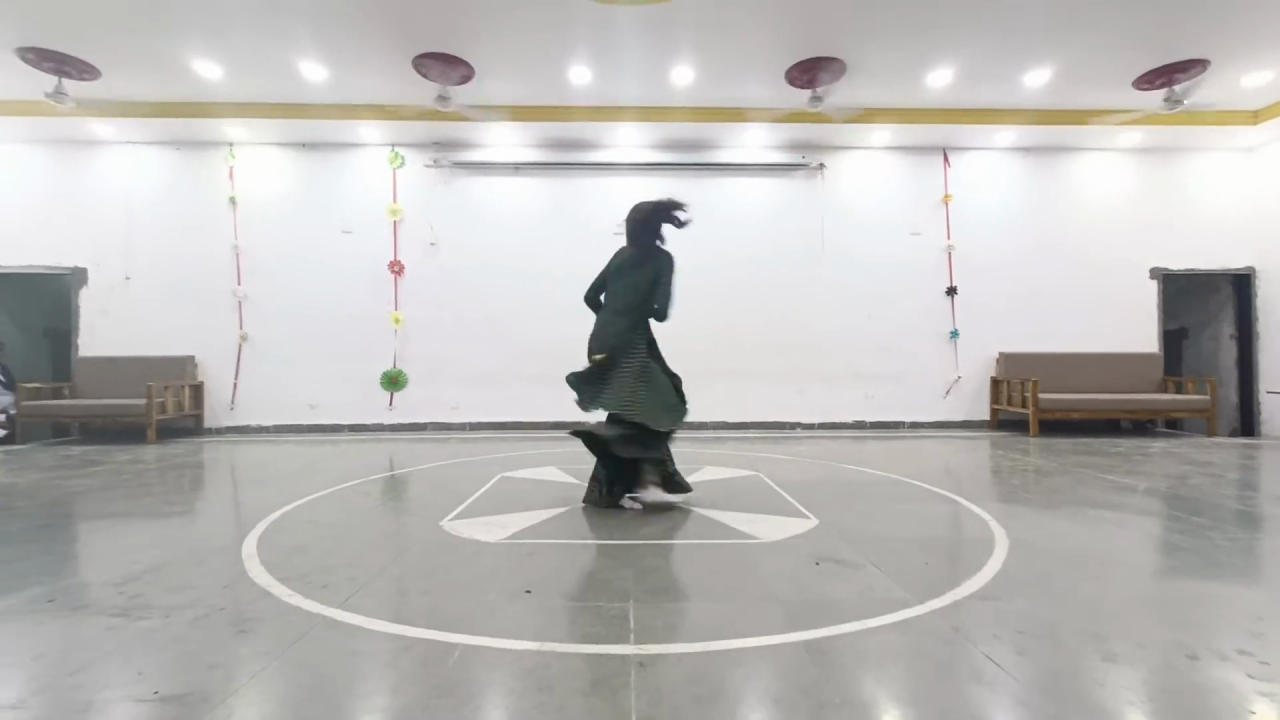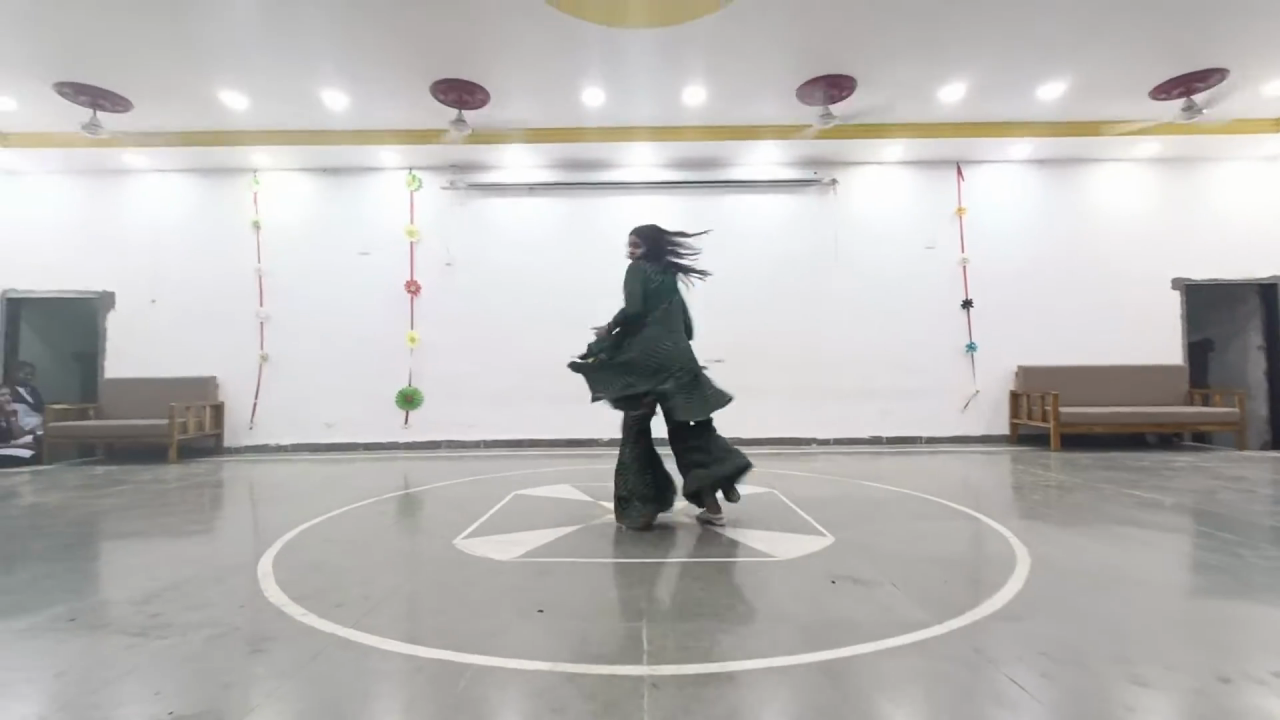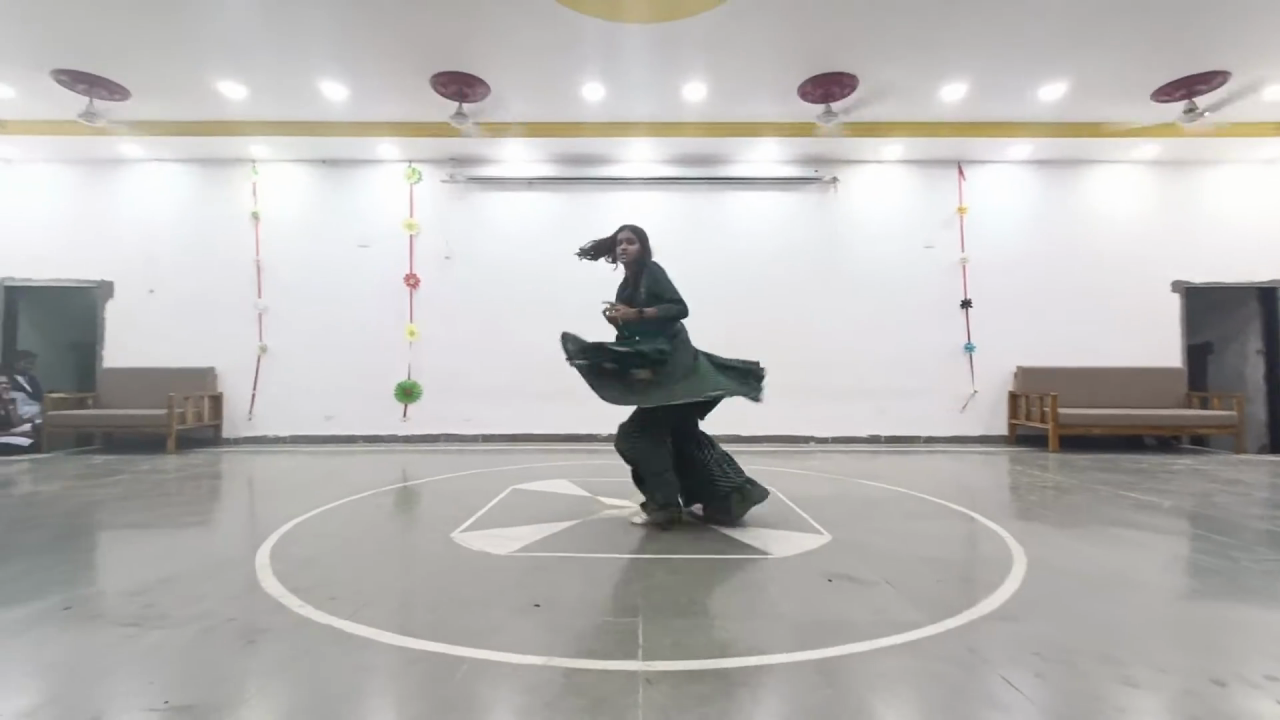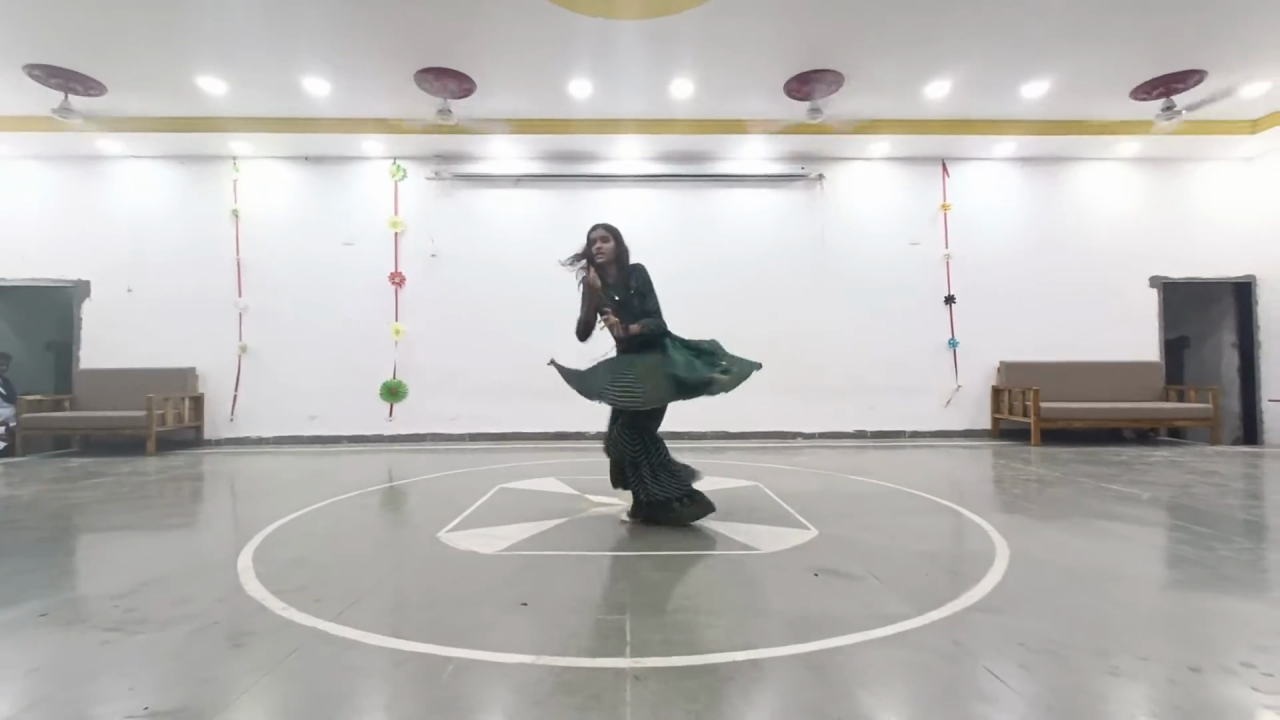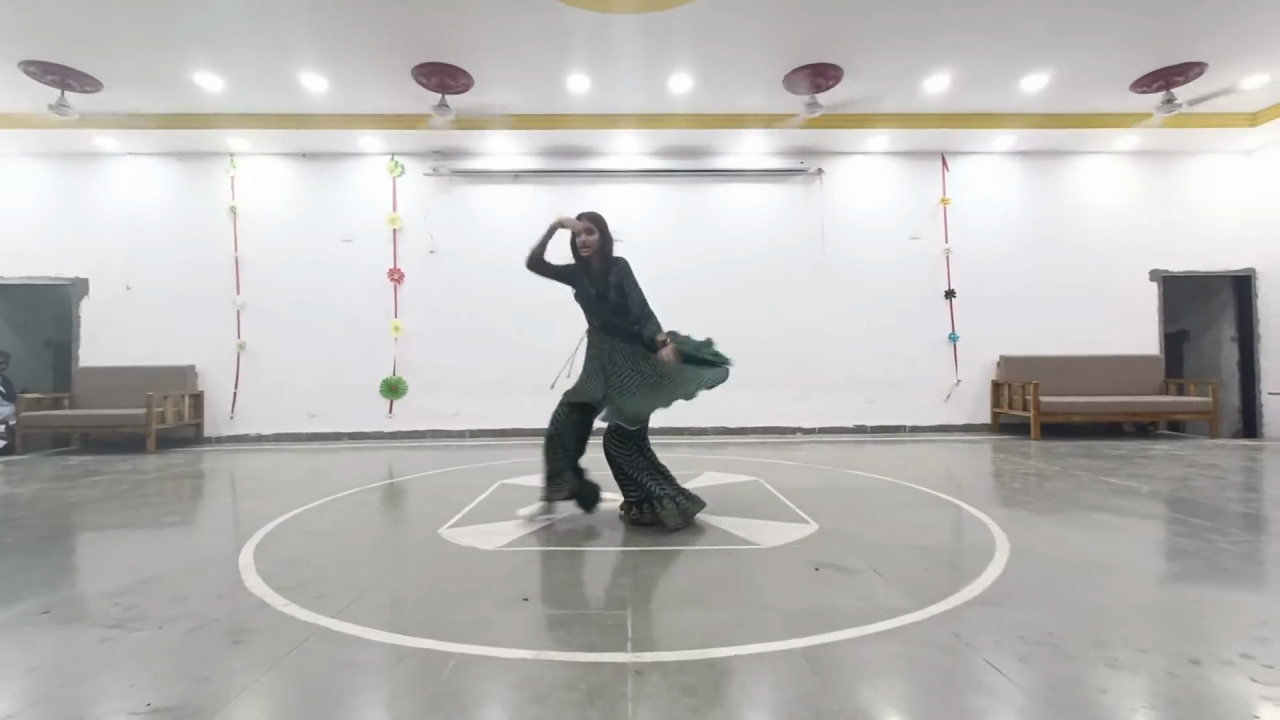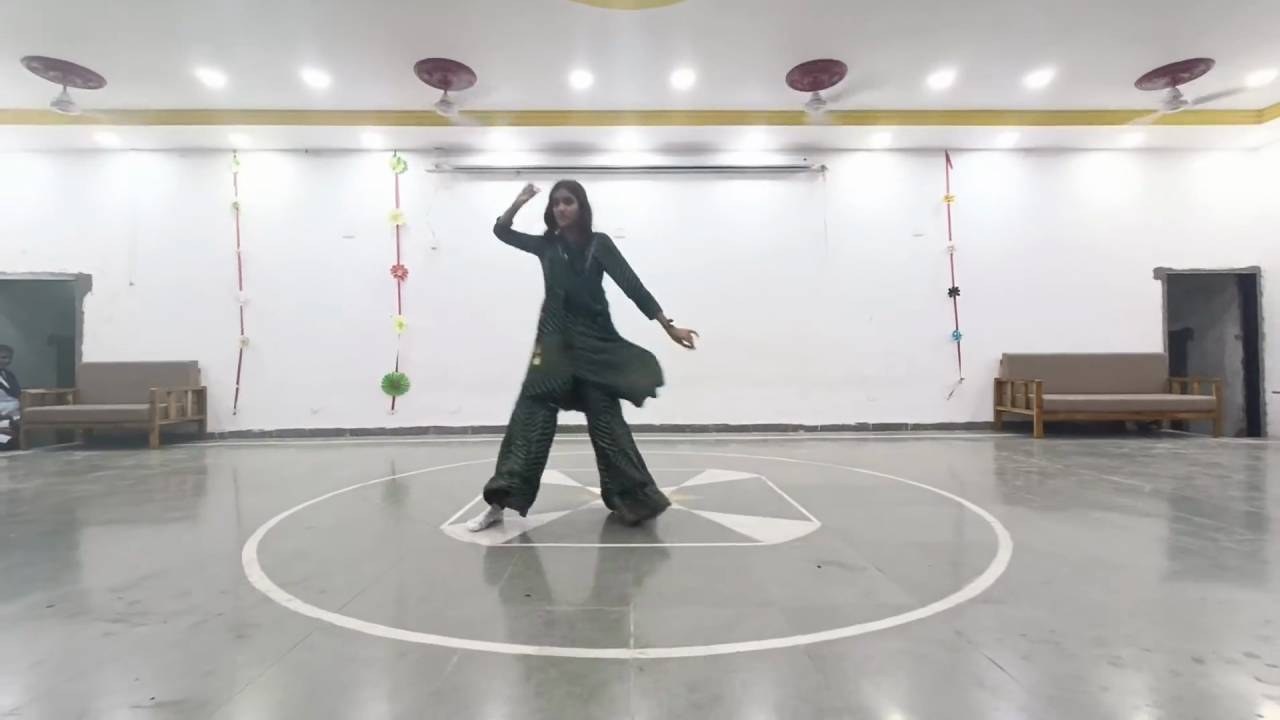
dt=0.2s
person 1, frame 1
left shoulder: (621, 256)
right shoulder: (661, 259)
left elbow: (591, 297)
right elbow: (661, 313)
left hip: (608, 341)
right hip: (630, 344)
left knee: (625, 413)
right knee: (657, 411)
left ankle: (609, 489)
right ankle: (648, 481)
person 1, frame 2
left shoulder: (638, 271)
right shoulder: (672, 279)
left elbow: (634, 309)
right elbow: (687, 329)
left wrist: (607, 331)
left hip: (646, 358)
right hip: (678, 359)
left knee: (636, 433)
right knee: (689, 433)
left ankle: (639, 510)
right ankle: (712, 505)
person 1, frame 3
left shoulder: (652, 271)
right shoulder: (625, 287)
left elbow: (679, 308)
right elbow: (628, 337)
left wrist: (636, 315)
right wrist: (619, 321)
left hip: (673, 360)
right hip: (660, 362)
left knee: (642, 431)
right knee: (681, 436)
left ankle: (665, 507)
right ankle: (725, 501)
person 1, frame 4
left shoulder: (637, 274)
right shoulder: (594, 286)
left elbow: (656, 322)
right elbow: (582, 335)
left wrist: (627, 330)
right wrist: (590, 298)
left hip: (658, 359)
right hip: (630, 363)
left knee: (633, 432)
right knee: (621, 433)
left ankle: (668, 504)
person 1, frame 5
left shoulder: (618, 267)
right shoulder: (575, 274)
left elbow: (641, 310)
right elbow: (533, 264)
left wrist: (665, 344)
right wrist: (554, 228)
left hip: (634, 359)
right hip: (601, 360)
left knee: (622, 436)
right knee: (563, 426)
left ankle: (656, 505)
right ankle: (556, 495)
person 1, frame 6
left shoulder: (599, 244)
right shoulder: (548, 244)
left elbow: (632, 285)
right elbow: (501, 231)
left wrist: (668, 325)
right wrist: (521, 201)
left hip: (593, 341)
right hip: (553, 339)
left knee: (605, 419)
right knee: (529, 415)
left ankle: (631, 498)
right ankle: (499, 501)
